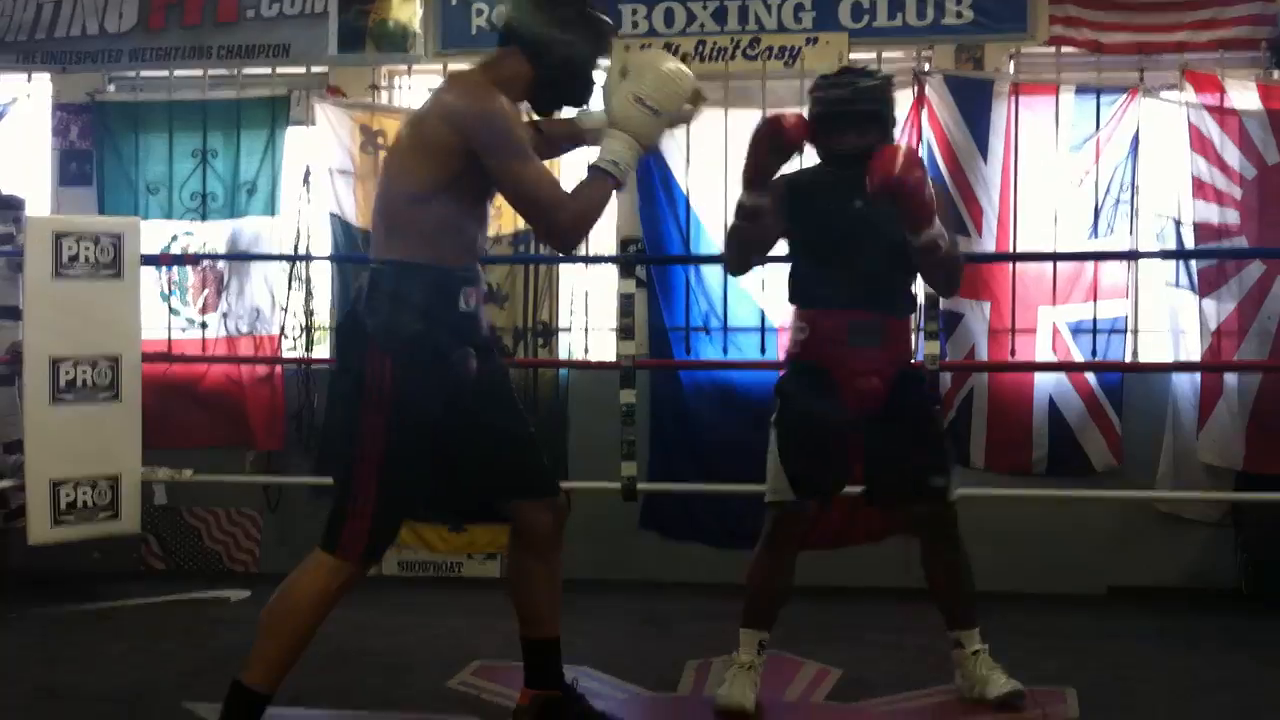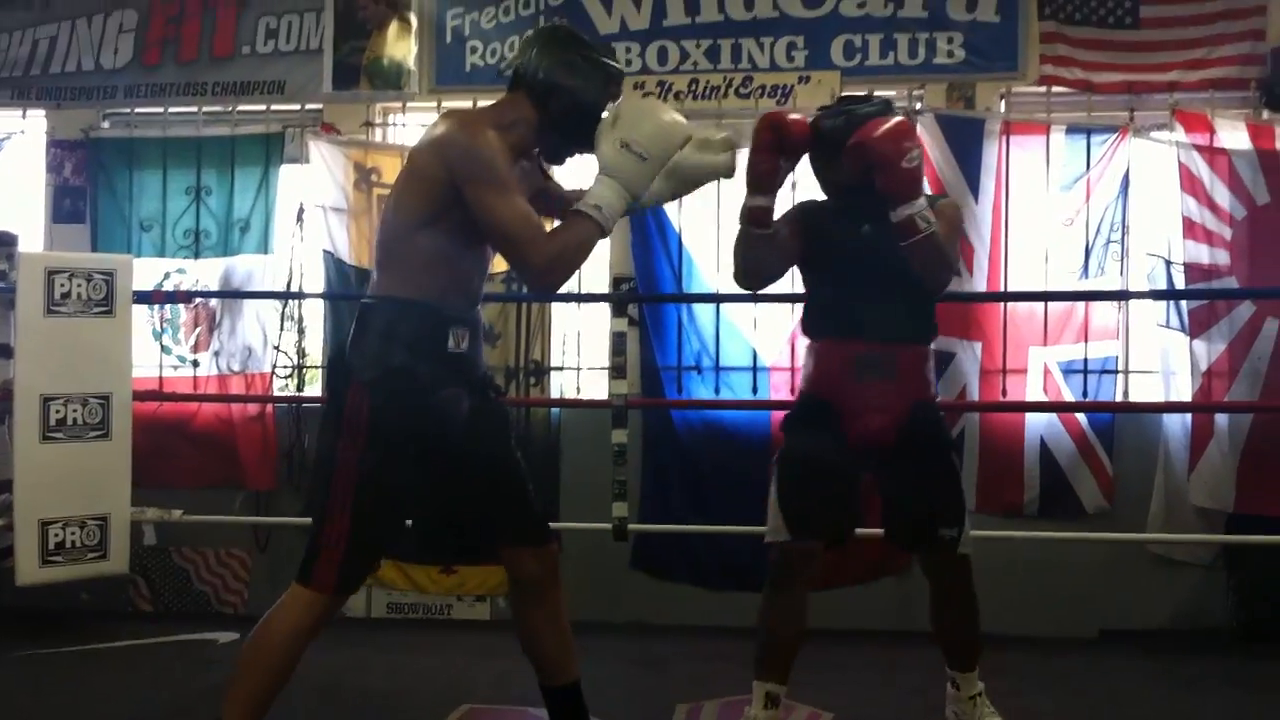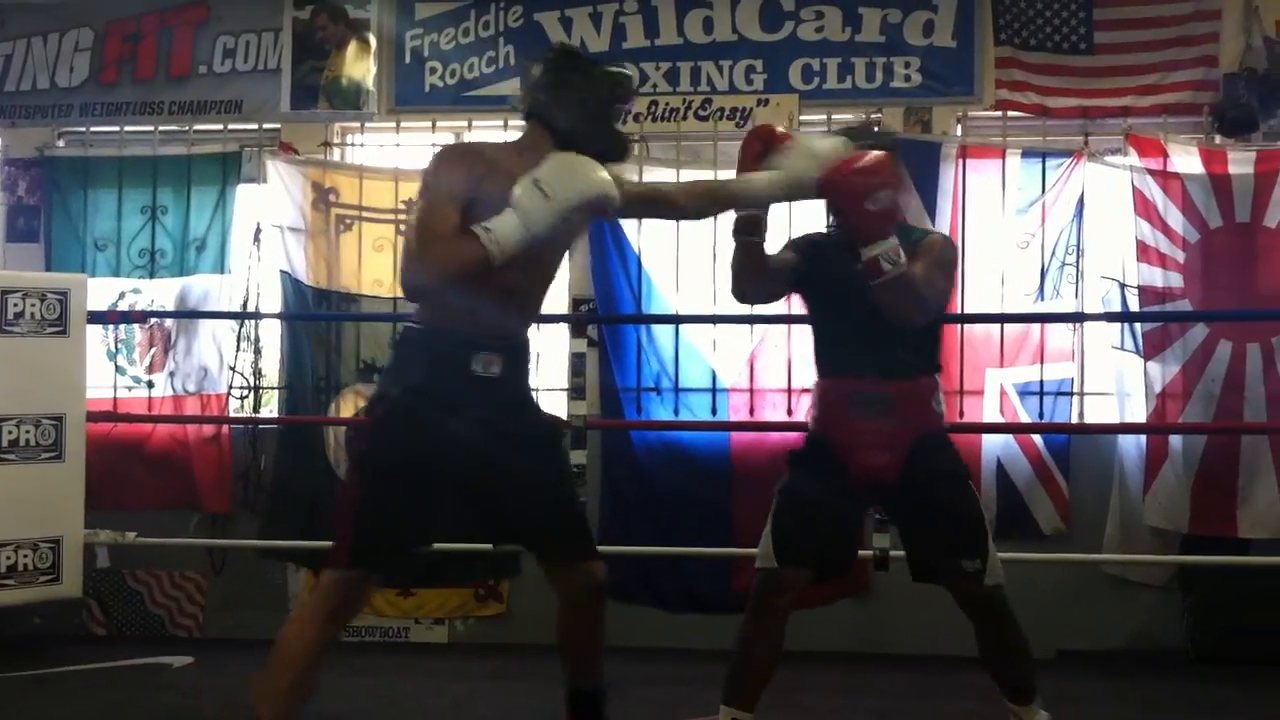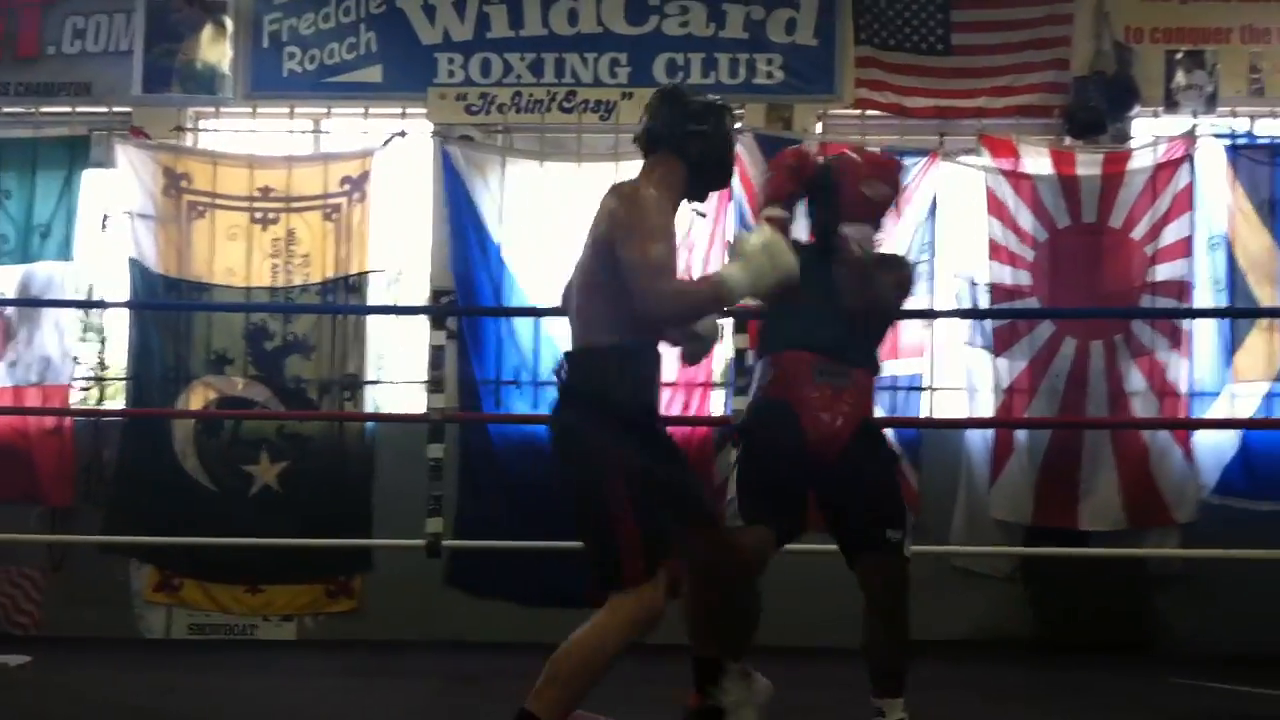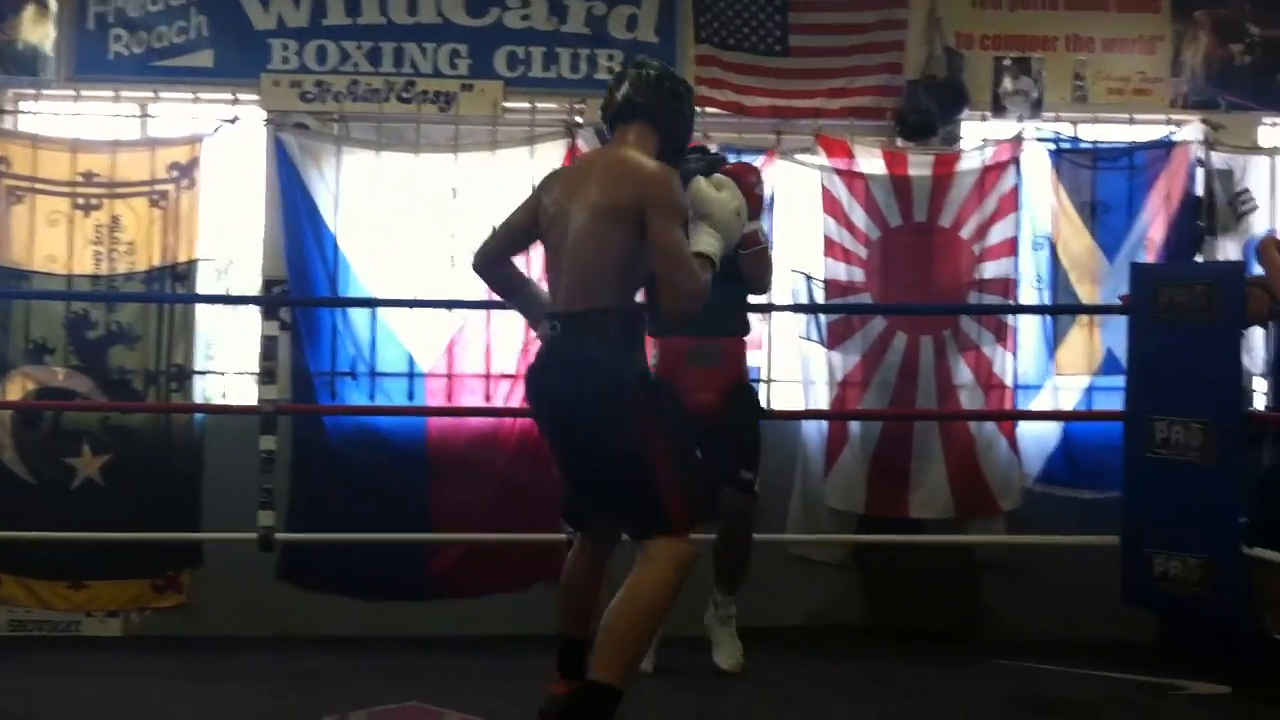
dt=0.7s
person 1, frame 1
left shoulder: (483, 104)
right shoulder: (476, 106)
left elbow: (542, 140)
right elbow: (564, 229)
left wrist: (613, 121)
right wrist: (627, 140)
left hip: (449, 334)
right hip: (401, 336)
left knee: (539, 510)
right knee: (351, 550)
person 1, frame 2
left shoulder: (509, 158)
right shoulder: (469, 140)
left elbow: (564, 210)
right elbow: (544, 268)
left wrist: (662, 177)
right wrist: (619, 180)
left hip: (452, 375)
right hip: (392, 372)
left knee: (535, 560)
right knee: (327, 584)
person 1, frame 3
left shoulder: (577, 182)
right shoulder: (460, 166)
left elbow: (680, 200)
right elbow: (422, 281)
left wrist: (781, 179)
right wrist: (519, 223)
left hip: (504, 395)
right hip: (423, 386)
left knee: (582, 576)
right knee: (344, 582)
person 1, frame 4
left shoulder: (635, 203)
right shoulder: (643, 200)
right elbow: (662, 300)
left wrist: (690, 323)
right wrist: (742, 276)
left hip: (615, 410)
right hip: (600, 414)
left knee: (710, 546)
right knee: (641, 598)
person 1, frame 5
left shoulder: (567, 176)
right shoulder: (656, 179)
left elbow: (488, 258)
right elbow: (682, 299)
right wrist: (710, 235)
left hip: (560, 367)
right hip: (606, 369)
left knee: (600, 528)
right knee: (669, 546)
person 2, frame 1
left shoulder: (905, 191)
right shoulder: (793, 190)
left elbow: (949, 280)
right elbow: (737, 259)
left wrist: (921, 214)
right wrist: (755, 178)
left hip: (893, 372)
right hip: (816, 372)
left knee: (935, 515)
right knee: (789, 516)
left ankle: (970, 656)
right ankle: (748, 660)
person 2, frame 2
left shoulder: (936, 211)
right shoulder: (806, 221)
left elbow: (937, 274)
right elbow: (751, 275)
left wrist: (904, 192)
right wrist: (762, 187)
left hip: (909, 411)
right hip: (826, 410)
left knee: (948, 560)
right knee: (791, 560)
person 2, frame 3
left shoulder: (931, 247)
right shoulder: (811, 253)
left elbow: (914, 310)
right elbow: (749, 289)
left wrist: (877, 232)
right wrist: (753, 201)
left hip: (916, 445)
right hip: (833, 446)
left knee: (982, 595)
right knee: (773, 588)
person 2, frame 4
left shoulder: (891, 270)
right shoulder: (787, 254)
left elbow: (865, 297)
left wrist: (862, 221)
right wrist: (776, 205)
left hip: (851, 429)
right hip: (778, 419)
left knee: (887, 576)
right knee: (746, 552)
person 2, frame 5
left shoulder: (738, 242)
left elbow: (760, 282)
left wrist: (750, 219)
left hip: (728, 392)
right hip: (669, 388)
left knee: (736, 507)
left ankle: (723, 615)
